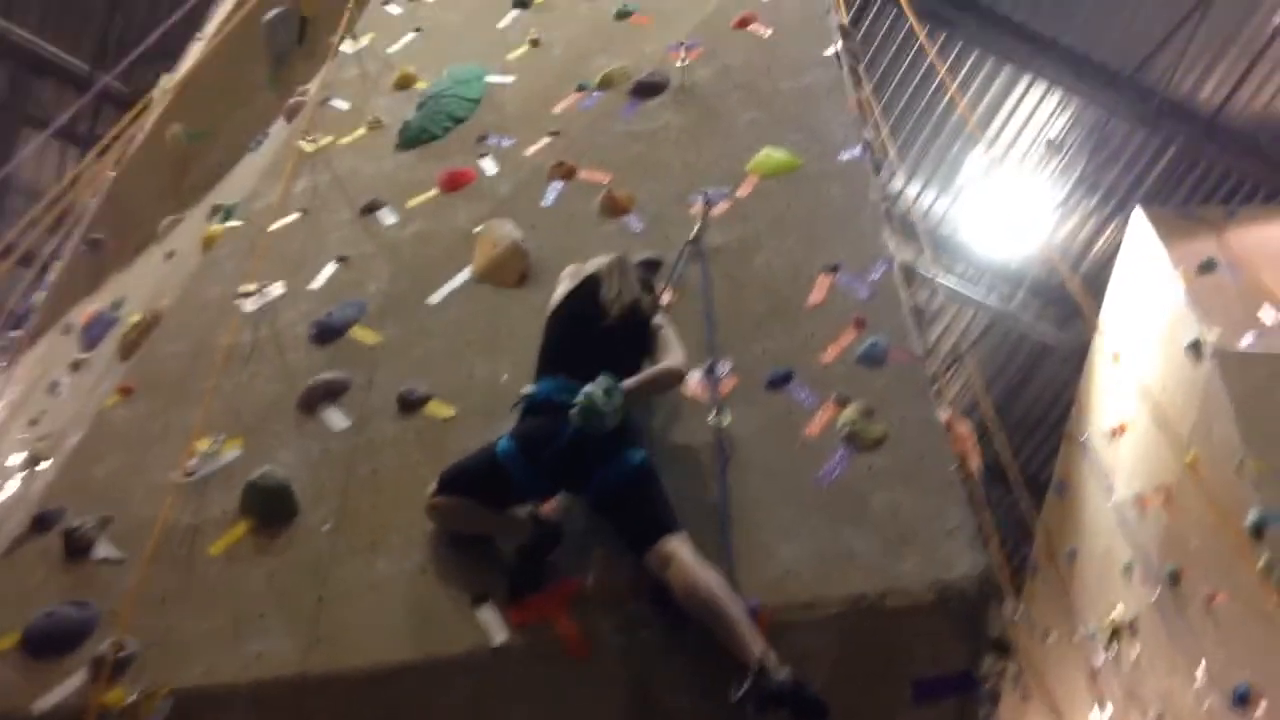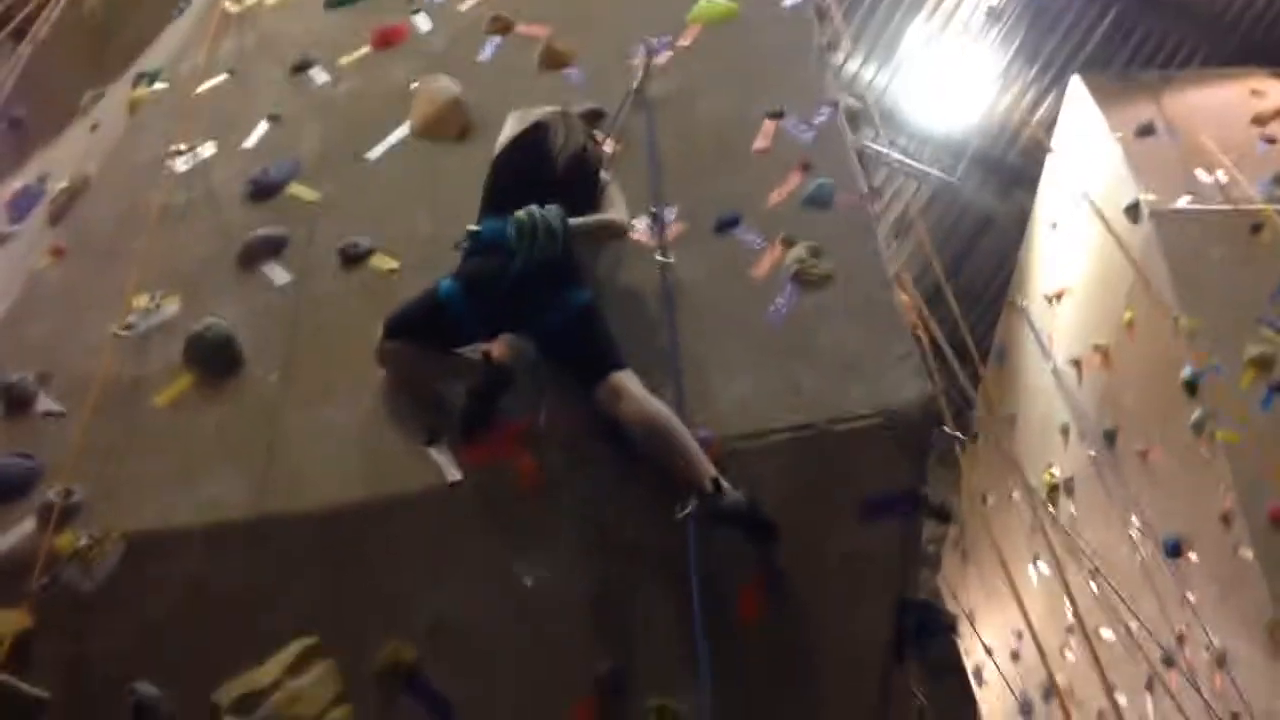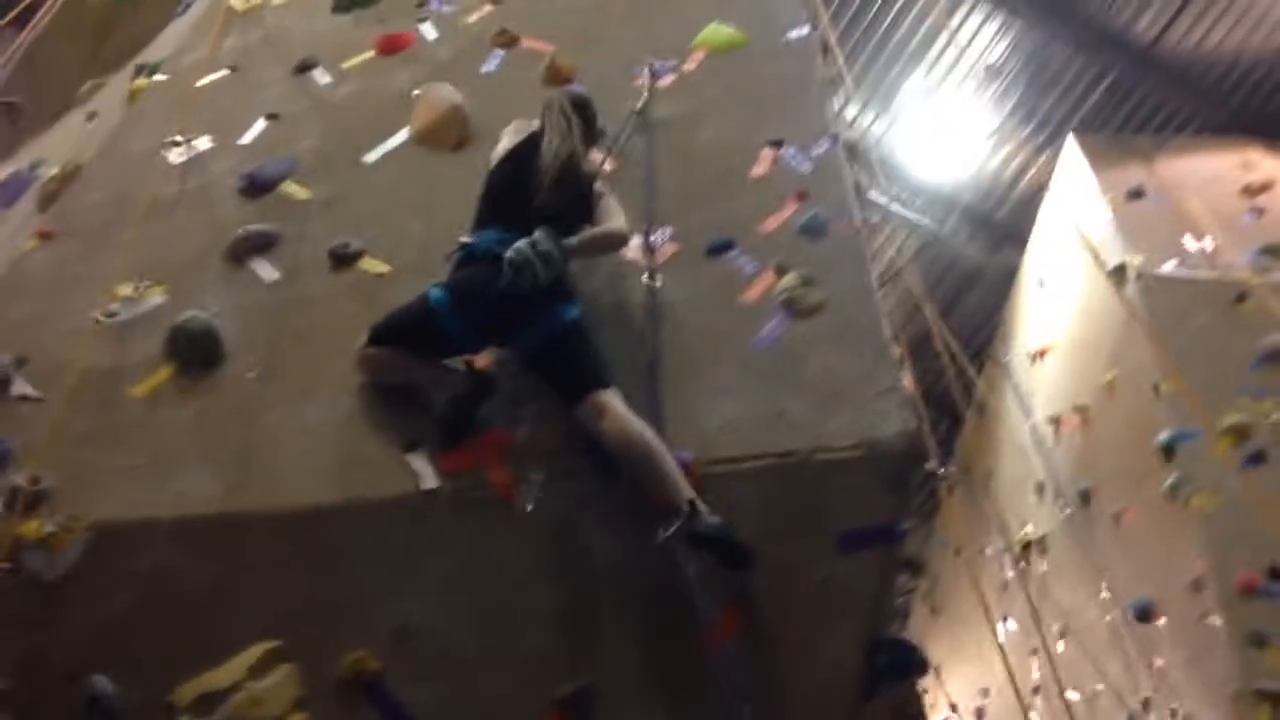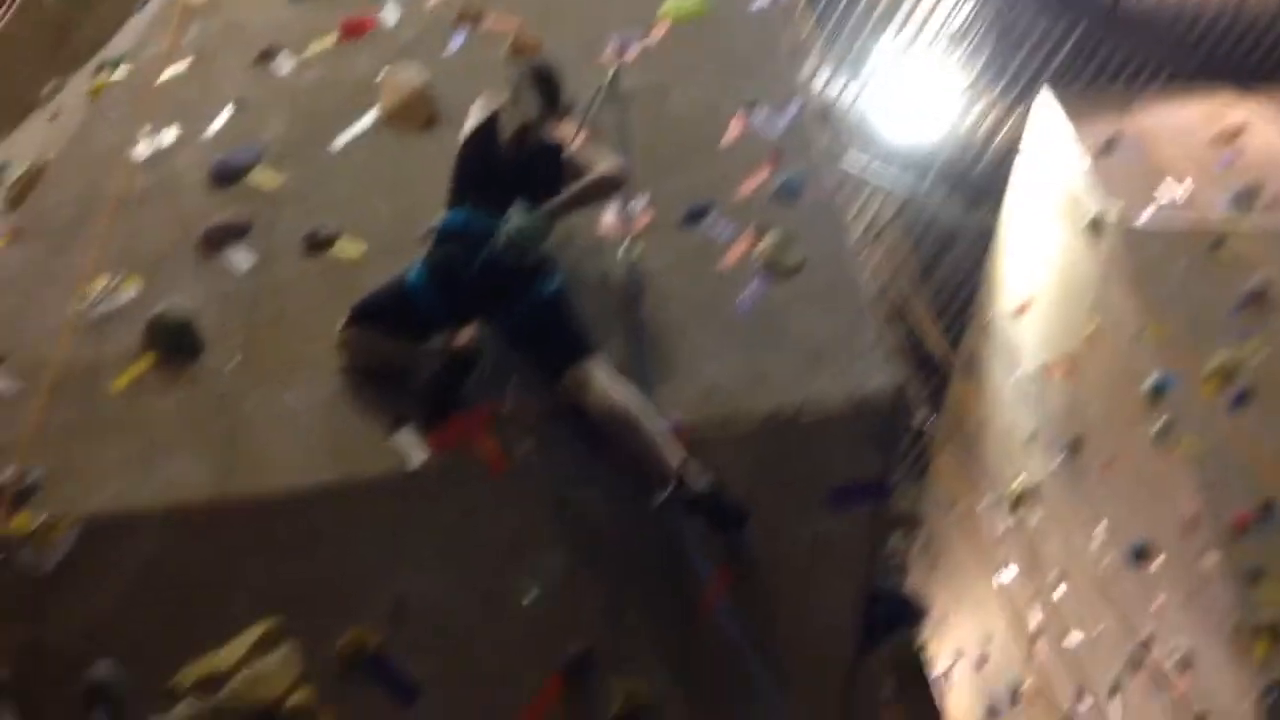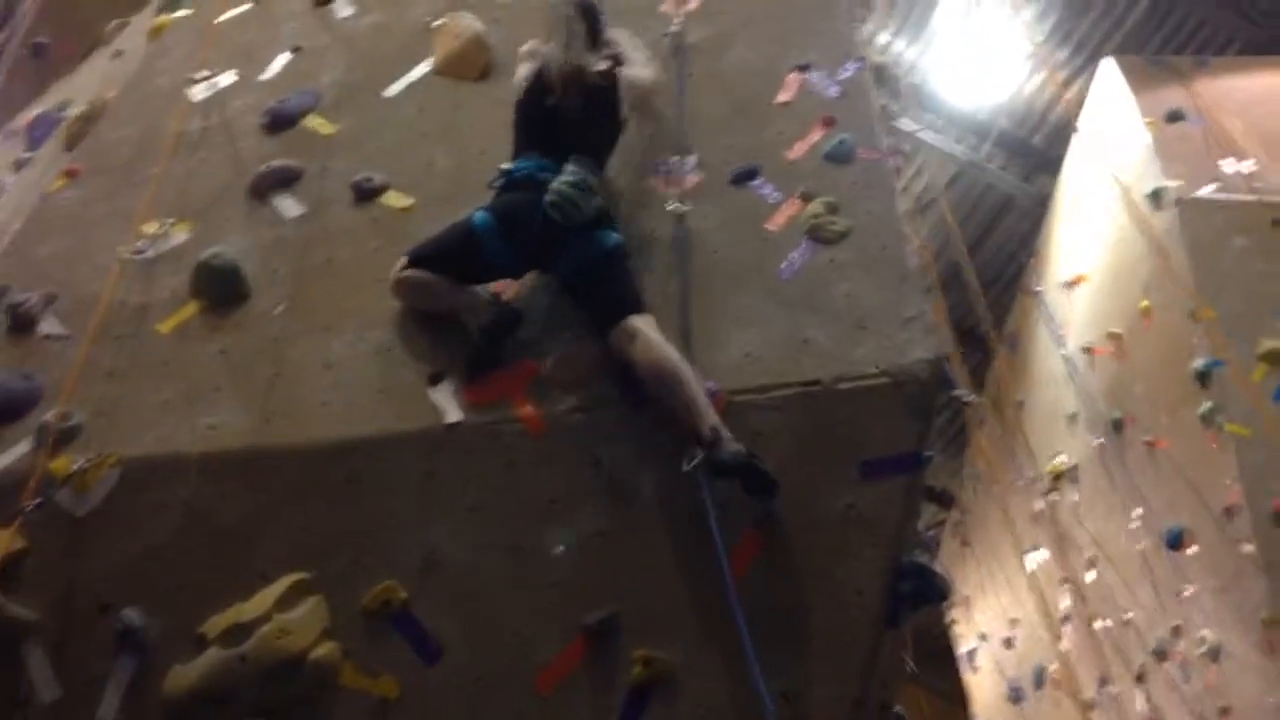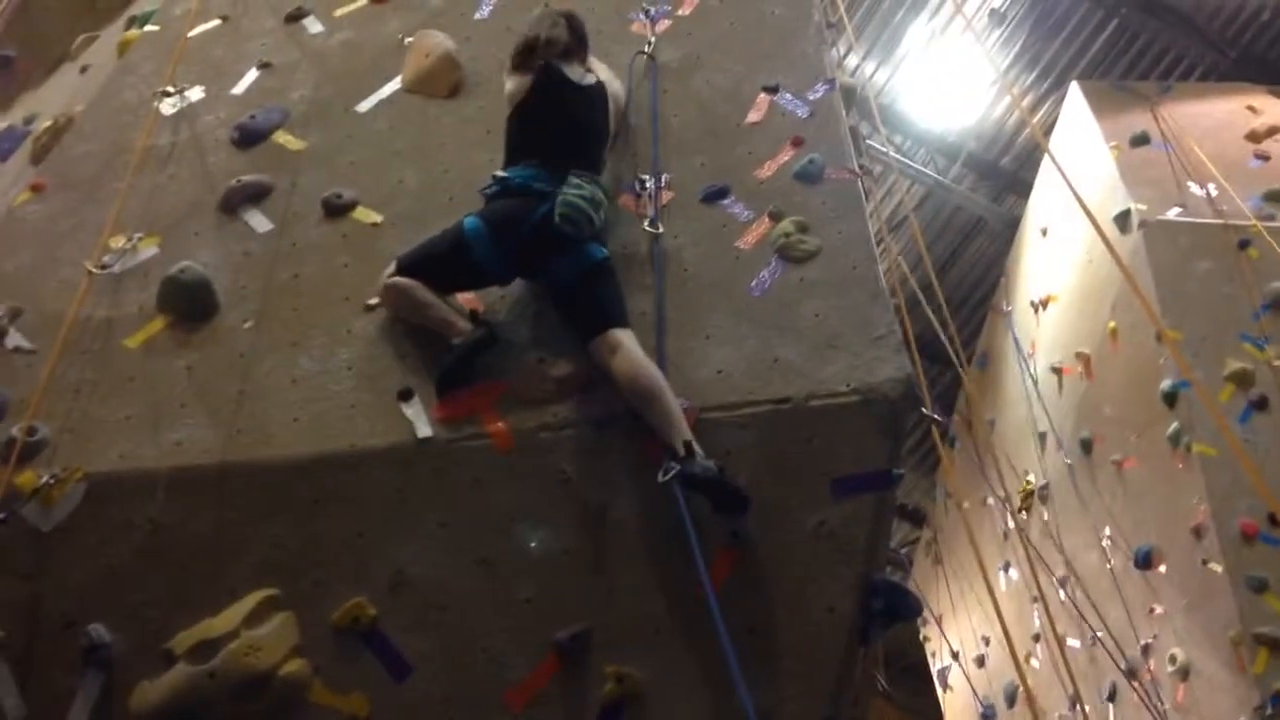
dt=0.5s
person 1, frame 1
left shoulder: (572, 286)
right shoulder: (650, 320)
right elbow: (675, 365)
left wrist: (610, 263)
right wrist: (620, 390)
left hip: (543, 431)
right hip: (606, 441)
left knee: (440, 502)
right knee: (672, 554)
left ankle: (529, 531)
right ankle: (766, 669)
person 1, frame 2
left shoulder: (520, 129)
right shoulder: (594, 171)
right elbow: (618, 221)
left wrist: (561, 116)
right wrist: (563, 226)
left hip: (487, 270)
right hip: (552, 279)
left knee: (391, 349)
right knee: (621, 389)
left ankle: (481, 372)
right ankle: (716, 491)
person 1, frame 3
left shoulder: (515, 140)
right shoulder: (590, 185)
right elbow: (617, 231)
right wrist: (558, 251)
left hip: (477, 283)
right hip: (542, 297)
left knee: (372, 356)
right knee: (604, 406)
left ankle: (463, 382)
right ankle: (691, 512)
person 1, frame 4
left shoulder: (482, 115)
right shoulder: (560, 153)
right elbow: (614, 172)
right wrist: (546, 213)
left hip: (459, 268)
right hip: (521, 269)
left knee: (353, 339)
right knee: (589, 377)
left ankle: (447, 360)
right ankle: (687, 479)
person 1, frame 5
left shoulder: (534, 60)
right shoulder: (624, 81)
right elbow: (646, 69)
left hip: (520, 209)
right hip: (585, 220)
left knee: (406, 277)
right knee: (636, 332)
left ankle: (489, 317)
right ankle: (719, 442)
person 1, frame 6
left shoulder: (525, 76)
right shoulder: (609, 93)
left wrist: (544, 41)
right wrist: (586, 58)
left hip: (514, 216)
right hip: (576, 229)
left knee: (395, 284)
right knee: (618, 345)
left ankle: (466, 334)
right ankle: (691, 456)
